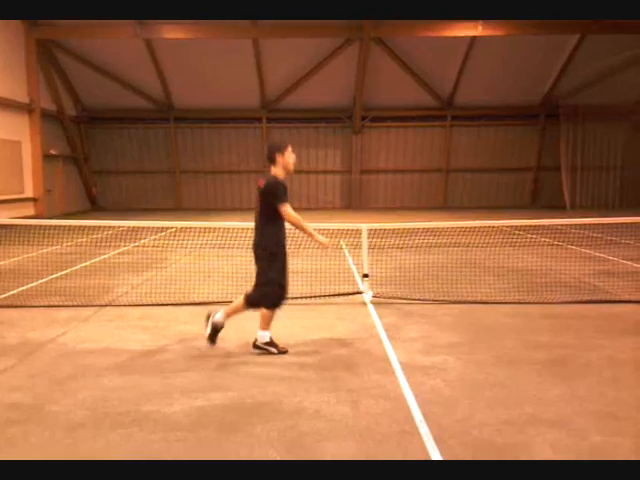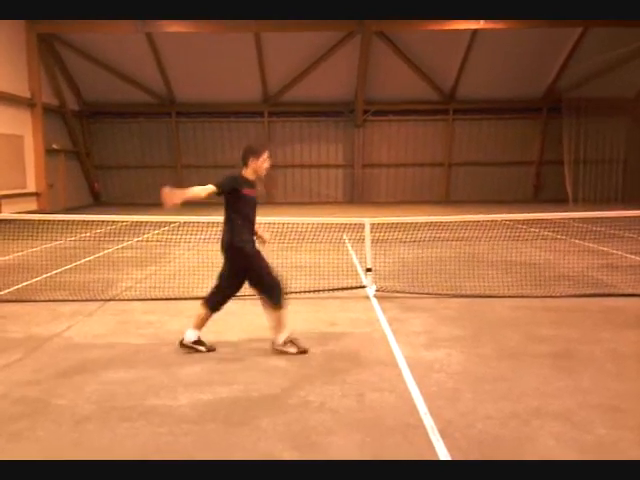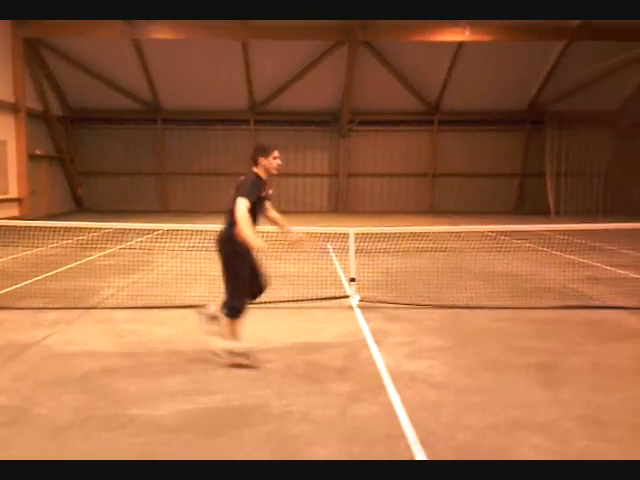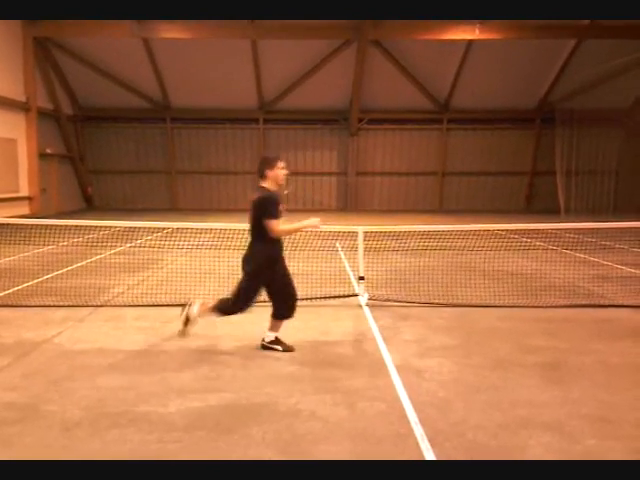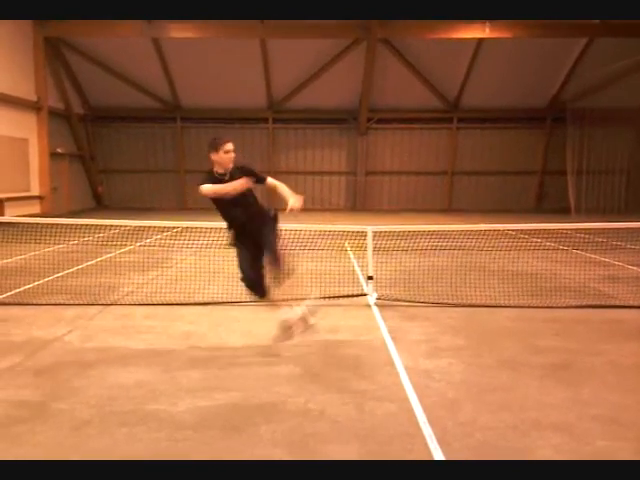
dt=1s
person 1, frame 1
left shoulder: (269, 182)
right shoulder: (274, 183)
right elbow: (288, 214)
right wrist: (315, 235)
left hip: (273, 246)
right hip: (268, 247)
left knee: (276, 292)
right knee: (263, 293)
left ankle: (263, 338)
right ankle: (219, 318)
person 1, frame 2
left shoulder: (251, 185)
right shoulder: (234, 181)
right elbow: (205, 190)
left wrist: (256, 232)
right wrist: (180, 195)
left hip: (243, 244)
right hip: (238, 245)
left knee: (222, 292)
right knee: (272, 287)
left ankle: (191, 337)
right ankle: (282, 338)
person 1, frame 3
left shoulder: (261, 183)
right shoulder: (251, 183)
left elbow: (267, 210)
right elbow: (241, 210)
left wrist: (287, 228)
right wrist: (250, 236)
left hip: (238, 243)
right hip: (232, 243)
left knee: (257, 286)
right knee: (237, 294)
left ankle: (216, 312)
right ankle: (231, 346)
person 1, frame 4
left shoulder: (268, 194)
right shoulder: (267, 198)
right elbow: (276, 230)
right wrist: (306, 224)
left hip: (272, 259)
right hip: (260, 259)
left knee: (287, 300)
right knee: (238, 303)
left ankle: (270, 338)
right ankle: (195, 310)
person 1, frame 5
left shoulder: (243, 170)
right shoulder: (209, 178)
left elbow: (274, 183)
right elbow: (208, 190)
left wrist: (290, 197)
right wrist: (232, 187)
left hip: (262, 223)
right hip: (243, 235)
left knee: (271, 253)
right knee: (251, 278)
